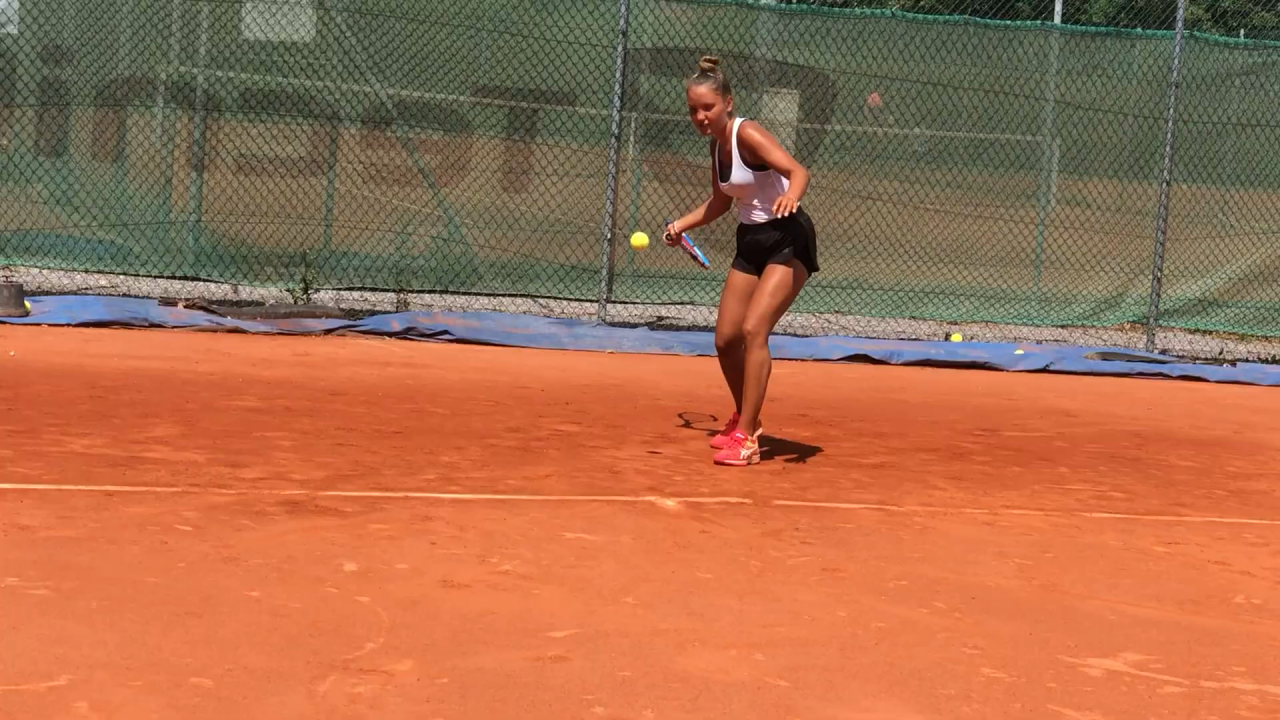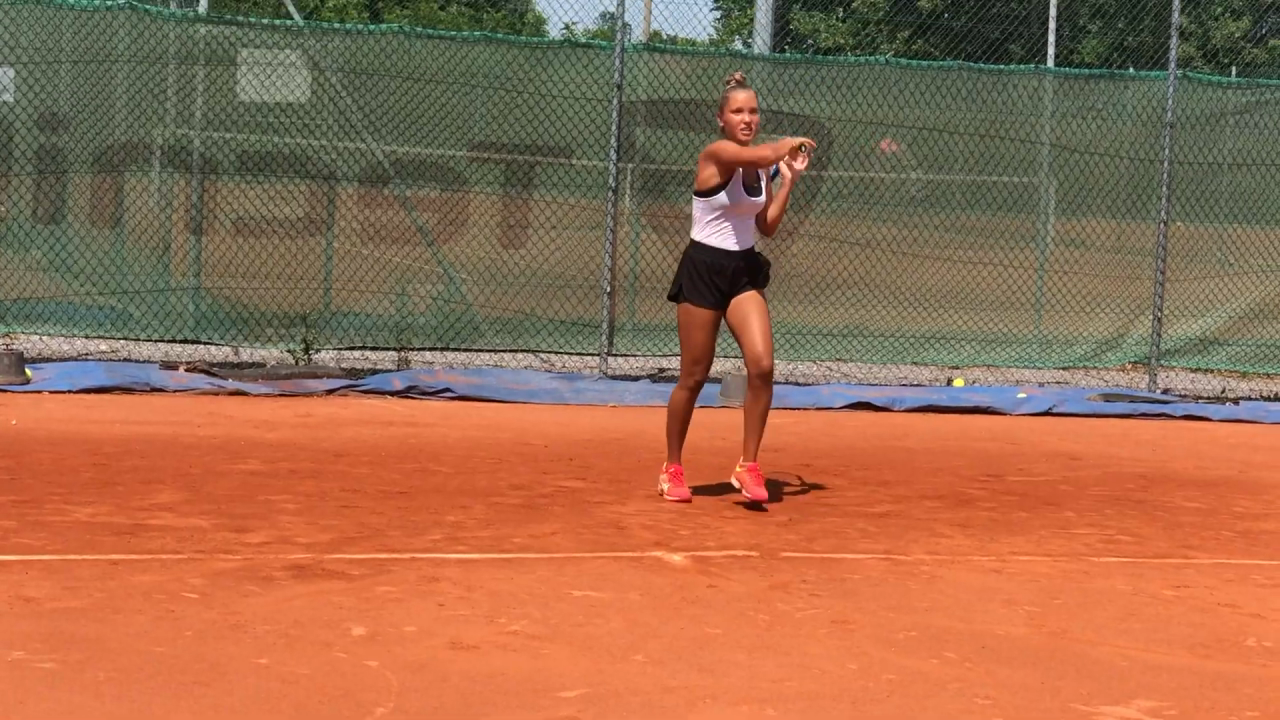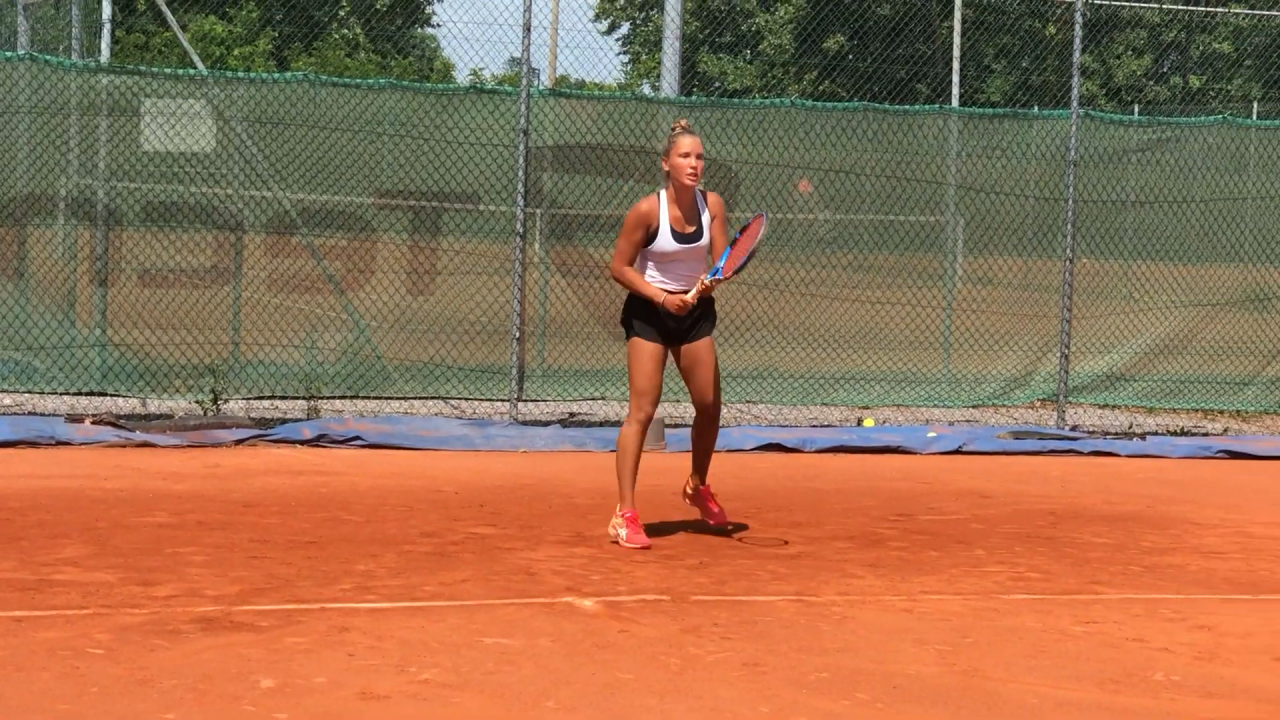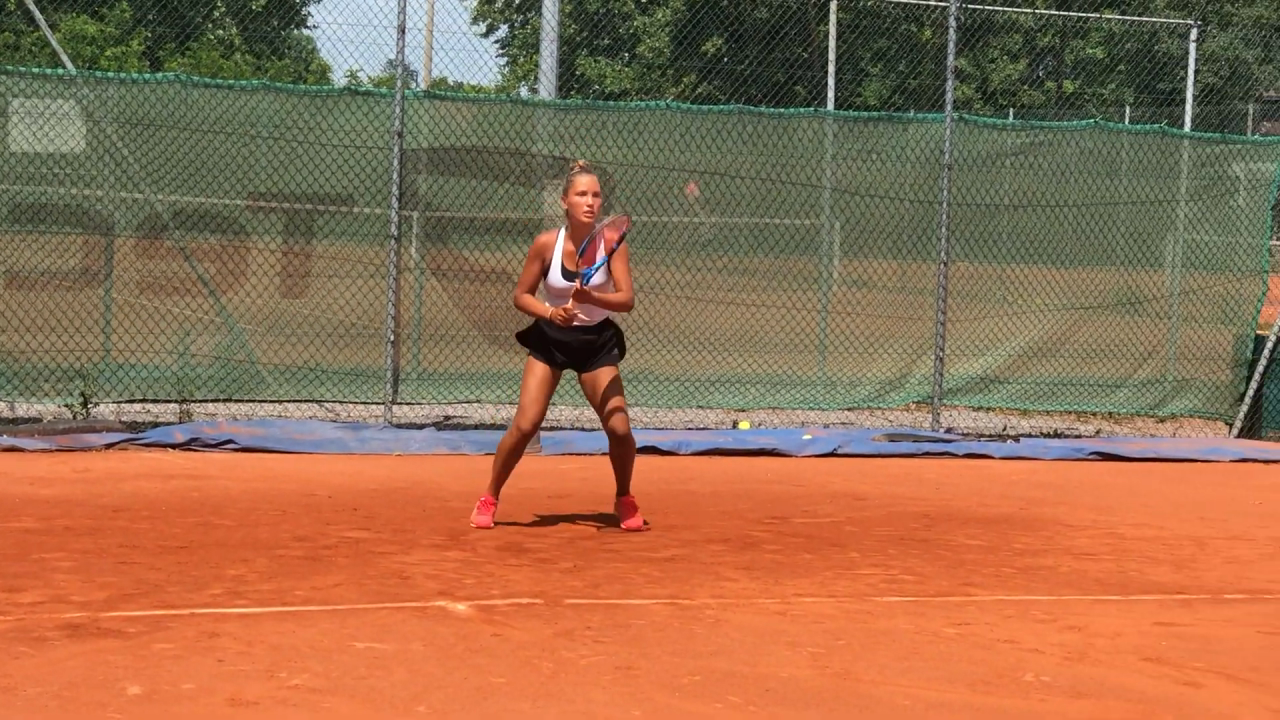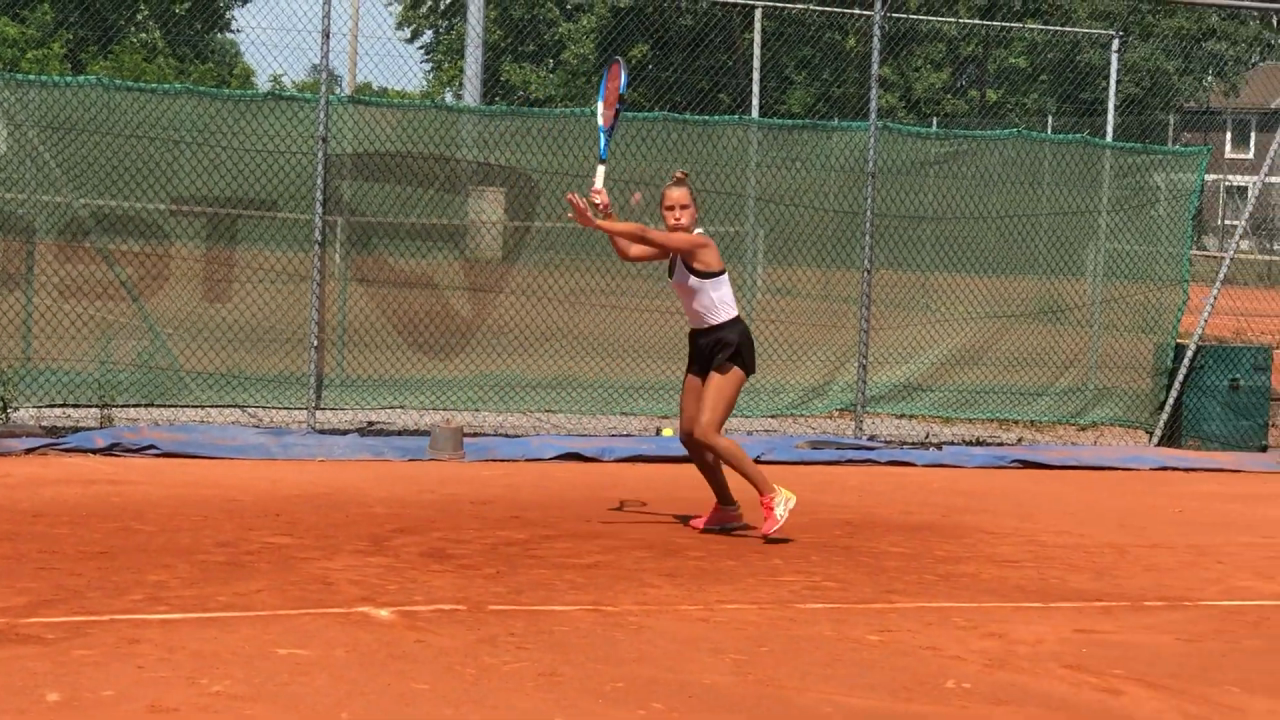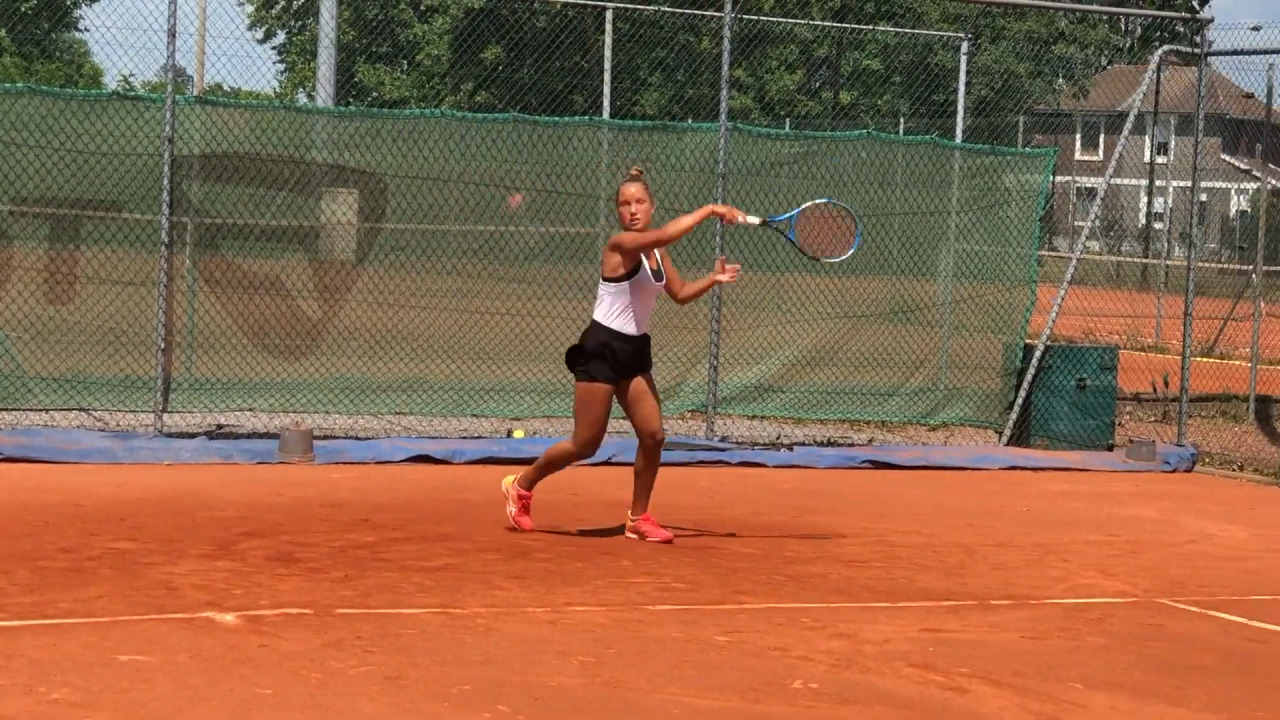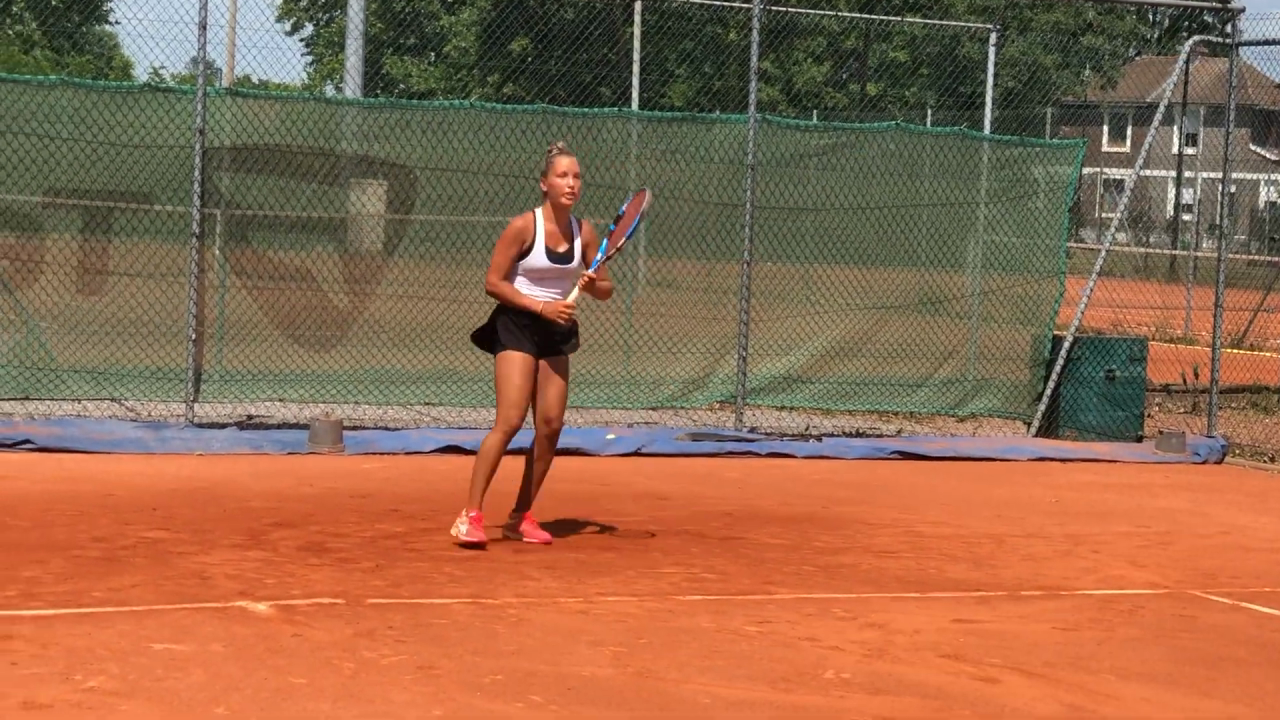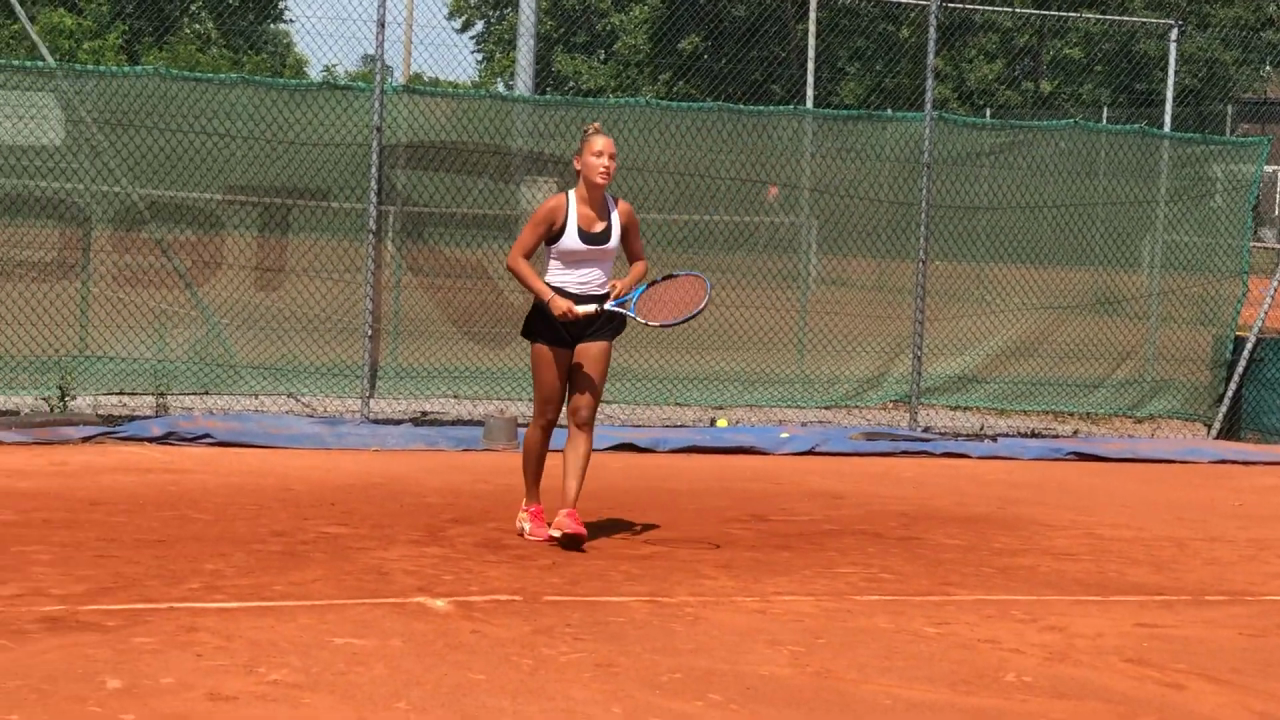
dt=0.7s
person 1, frame 1
left shoulder: (750, 133)
right shoulder: (717, 146)
left elbow: (798, 173)
left wrist: (790, 199)
right wrist: (684, 223)
left hip: (787, 239)
right hip: (751, 240)
left knee: (753, 331)
right knee: (725, 338)
left ankle: (746, 437)
right ankle: (743, 418)
person 1, frame 2
left shoulder: (758, 164)
right shoulder: (716, 154)
left elbow: (767, 227)
right elbow: (761, 154)
left wrist: (791, 176)
right wrist: (793, 144)
left hip: (744, 270)
right hip: (704, 269)
left knee: (762, 365)
right knee: (694, 378)
left ankle: (748, 467)
right ankle: (672, 469)
person 1, frame 3
left shoulder: (713, 205)
right shoulder: (646, 210)
left elbow: (723, 262)
right elbow: (619, 268)
left wrist: (712, 281)
right wrist: (661, 296)
left hip: (693, 313)
right hip: (649, 312)
left knee: (710, 408)
right knee: (643, 411)
left ankle: (699, 486)
right ankle: (626, 515)
person 1, frame 4
left shoulder: (611, 242)
right shoulder: (546, 244)
left elbow: (627, 300)
right elbow: (521, 297)
left wrist: (592, 298)
right wrist: (551, 312)
left hip: (596, 340)
right hip: (549, 337)
left knee: (619, 428)
right knee: (525, 426)
left ankle: (624, 500)
right ankle: (489, 499)
person 1, frame 5
left shoulder: (698, 245)
right shoulder: (673, 245)
left elbow: (640, 232)
right elbow: (627, 251)
left wrist: (596, 223)
right wrist: (603, 213)
left hip: (728, 343)
right hip: (702, 344)
left knee: (706, 435)
right knee: (689, 434)
left ankle: (774, 497)
right ankle: (727, 506)
person 1, frame 6
left shoulder: (656, 250)
right shoulder: (622, 244)
left elbow: (680, 294)
right elbow: (663, 234)
left wrist: (713, 279)
right wrist: (710, 210)
left hip: (634, 350)
right hip: (603, 349)
left knee: (654, 436)
right knee: (585, 445)
left ankle: (639, 518)
right ankle: (521, 486)
person 1, frame 7
left shoulder: (585, 231)
right shoulder: (523, 226)
left elbow: (605, 292)
right elbow: (492, 282)
left wrist: (593, 284)
right wrist: (540, 306)
left hip: (555, 331)
right hip: (517, 325)
left knee: (550, 426)
right knee: (509, 422)
left ankle: (520, 516)
right ankle: (471, 514)
person 1, frame 8
left shoulder: (623, 212)
right shoulder: (555, 207)
left elbow: (639, 260)
right elbow: (515, 259)
left wrist: (627, 283)
right wrist: (549, 298)
left hip: (598, 315)
right hip: (555, 314)
left knee: (582, 418)
right knee: (545, 416)
left ankle: (568, 514)
right ankle: (532, 507)
